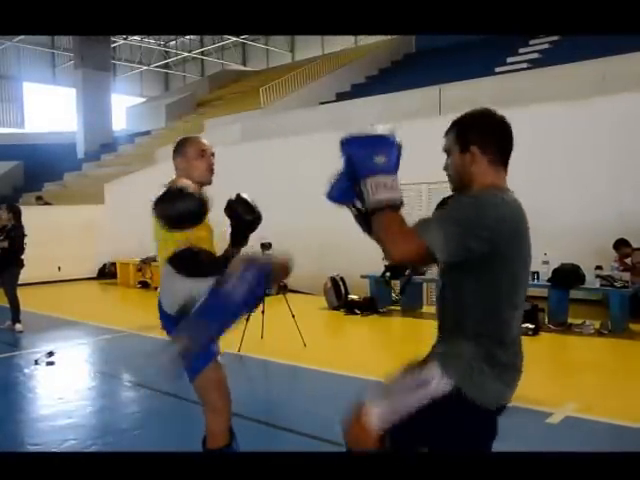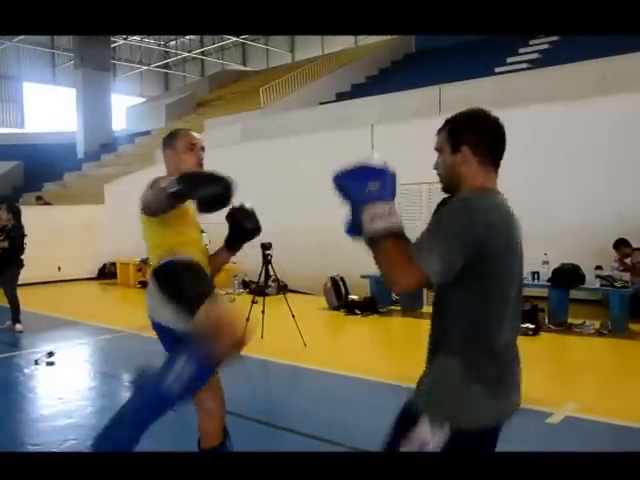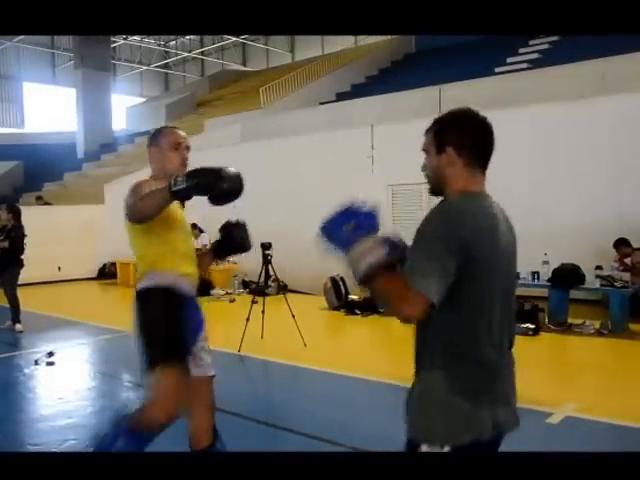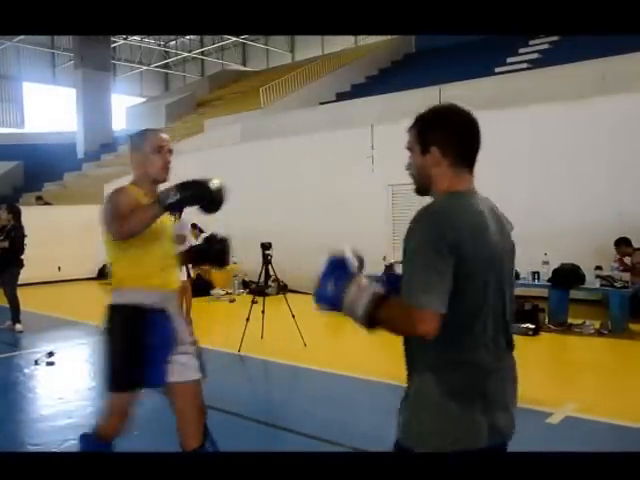
dt=0.1s
person 1, frame 1
left shoulder: (483, 209)
right shoulder: (496, 209)
left elbow: (402, 250)
right elbow: (418, 250)
left wrist: (378, 182)
right wrist: (365, 206)
left hip: (471, 366)
right hip: (485, 367)
left knee: (362, 430)
person 1, frame 2
left shoulder: (467, 210)
right shoulder: (500, 214)
left elbow: (404, 278)
right elbow: (432, 270)
left wrist: (374, 212)
right wrist: (391, 234)
left hip: (462, 384)
right hip: (492, 384)
person 1, frame 3
left shoulder: (452, 217)
right shoulder: (495, 217)
left elbow: (409, 306)
left wrist: (362, 251)
right wrist: (396, 257)
left hip: (452, 399)
right hip: (491, 394)
person 1, frame 4
left shoulder: (435, 221)
right shoulder: (495, 219)
left elbow: (422, 323)
left wrist: (358, 296)
right wrist: (397, 289)
left hip: (447, 407)
right hip: (495, 399)
person 2, frame 1
left shoulder: (197, 203)
right shoulder: (181, 188)
left elbow: (219, 266)
right elbow: (168, 208)
left wrist: (240, 238)
right wrist: (176, 200)
left hip: (181, 309)
right hip: (185, 275)
left knee: (219, 410)
person 2, frame 2
left shoulder: (187, 204)
right shoulder: (165, 187)
left elbow: (207, 268)
right elbow: (152, 204)
left wrist: (234, 242)
right wrist: (182, 186)
left hip: (194, 295)
right hip: (174, 277)
left knee: (212, 409)
right knee: (228, 337)
person 2, frame 3
left shoulder: (174, 205)
right shoulder: (147, 190)
right elbow: (138, 210)
left wrist: (223, 246)
right wrist: (182, 186)
left hip: (182, 307)
right hip: (161, 300)
left knee: (203, 409)
right knee: (165, 409)
person 2, frame 4
left shoulder: (161, 205)
right shoulder: (122, 196)
right elbow: (120, 230)
left wrist: (195, 255)
right wrist: (173, 197)
left hip: (170, 315)
right hip: (134, 314)
left knee: (192, 414)
right knee: (115, 422)
person 3, frame 1
left shoulder: (17, 229)
left elbow: (14, 243)
left hip: (12, 266)
left knee: (11, 293)
left ankle: (17, 322)
right ankle: (14, 320)
person 3, frame 2
left shoulder: (17, 229)
left elbow: (15, 243)
left hip: (12, 266)
left knee: (11, 293)
left ankle: (17, 322)
right ankle: (14, 320)
person 3, frame 3
left shoulder: (17, 229)
left elbow: (15, 244)
left hip: (12, 266)
left knee: (11, 293)
left ankle: (17, 321)
right ankle: (14, 320)
person 3, frame 4
left shoulder: (17, 229)
left elbow: (15, 244)
left hip: (12, 266)
left knee: (11, 293)
left ankle: (17, 322)
right ankle: (14, 320)
